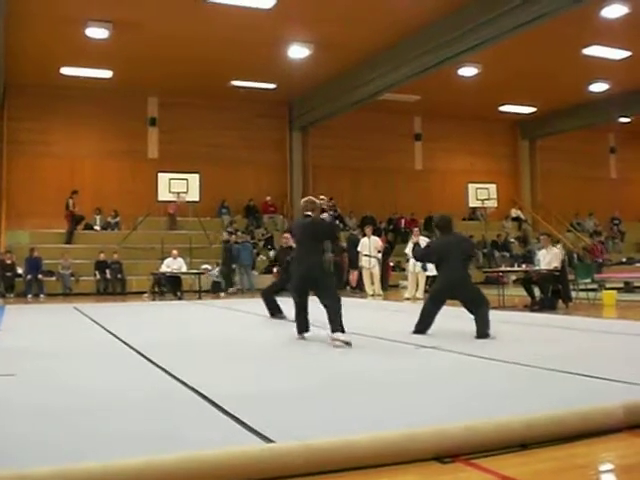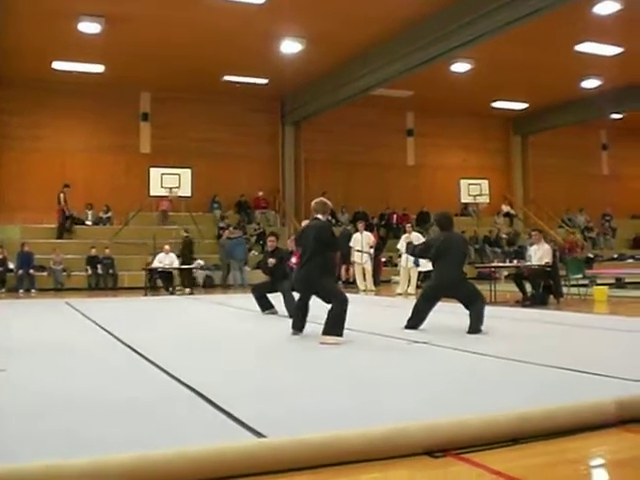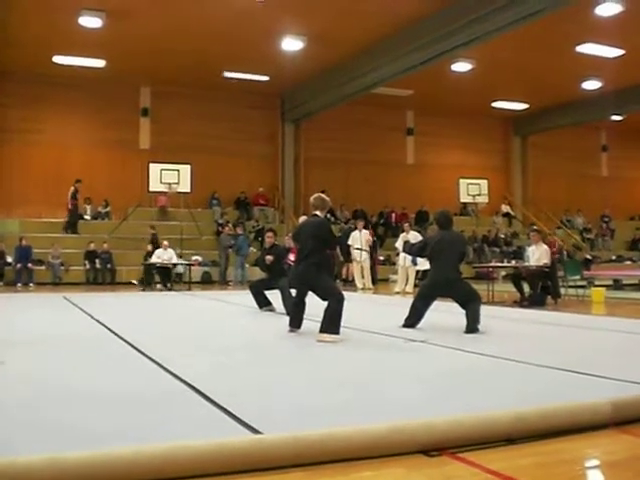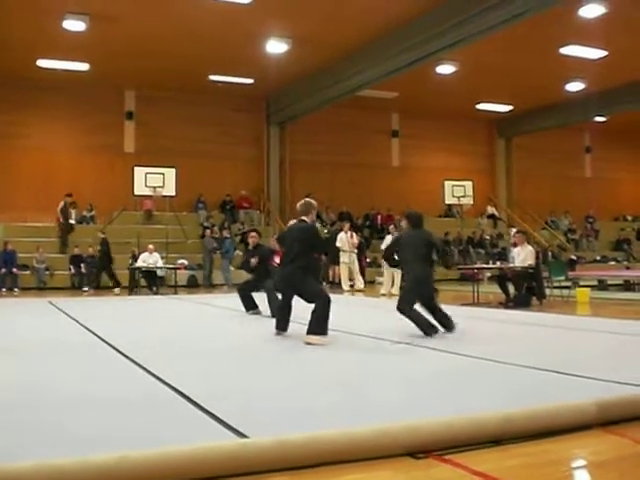
dt=0.7s
person 1, frame 1
left shoulder: (296, 225)
right shoulder: (319, 223)
right elbow: (334, 237)
left hip: (299, 269)
right hip: (316, 268)
left knee: (300, 300)
right knee: (332, 299)
left ankle: (301, 331)
right ankle: (337, 332)
person 1, frame 2
left shoulder: (307, 227)
right shoulder: (325, 226)
left elbow: (298, 242)
right elbow: (335, 248)
left hip: (303, 273)
right hip: (316, 274)
left knee: (304, 298)
right knee: (340, 300)
left ankle: (297, 327)
right ankle: (329, 334)
person 1, frame 3
left shoulder: (304, 223)
right shoulder: (323, 223)
left elbow: (295, 238)
right elbow: (333, 246)
left hip: (300, 268)
right hip: (314, 270)
left knee: (300, 295)
right knee: (336, 297)
left ankle: (294, 325)
right ankle: (327, 332)
person 1, frame 4
left shoulder: (291, 228)
right shoulder: (310, 228)
left elbow: (280, 241)
right elbow: (321, 249)
right wrist: (319, 234)
left hip: (285, 272)
right hip: (299, 274)
left knee: (286, 298)
right knee: (323, 299)
left ankle: (280, 327)
right ankle: (314, 334)
person 2, frame 1
left shoulder: (435, 244)
right shoulder: (464, 240)
left elbow: (419, 256)
right elbow: (471, 256)
left wrist: (415, 244)
left hip: (444, 281)
right hip: (462, 280)
left knee: (431, 304)
right knee: (481, 304)
left ankle: (420, 328)
right ankle: (482, 332)
person 2, frame 2
left shoulder: (434, 241)
right shoulder: (462, 239)
left elbow: (417, 251)
right elbow: (464, 257)
left wrist: (409, 244)
left hip: (439, 279)
right hip: (457, 279)
left knee: (424, 300)
right knee: (477, 300)
left ankle: (412, 324)
right ankle: (475, 327)
person 2, frame 3
left shoulder: (431, 239)
right shoulder: (460, 238)
left elbow: (414, 250)
right elbow: (462, 257)
left wrist: (406, 243)
left hip: (435, 278)
right hip: (453, 278)
left knee: (421, 299)
right knee: (473, 300)
left ankle: (409, 322)
right ankle: (472, 326)
person 2, frame 4
left shoulder: (400, 237)
right shoulder: (426, 235)
left elbow: (386, 255)
right elbow: (439, 249)
left wrist: (397, 264)
left hip: (412, 277)
right hip: (426, 276)
left knee: (404, 306)
right knee: (430, 303)
left ankle: (430, 329)
right ankle: (448, 325)
